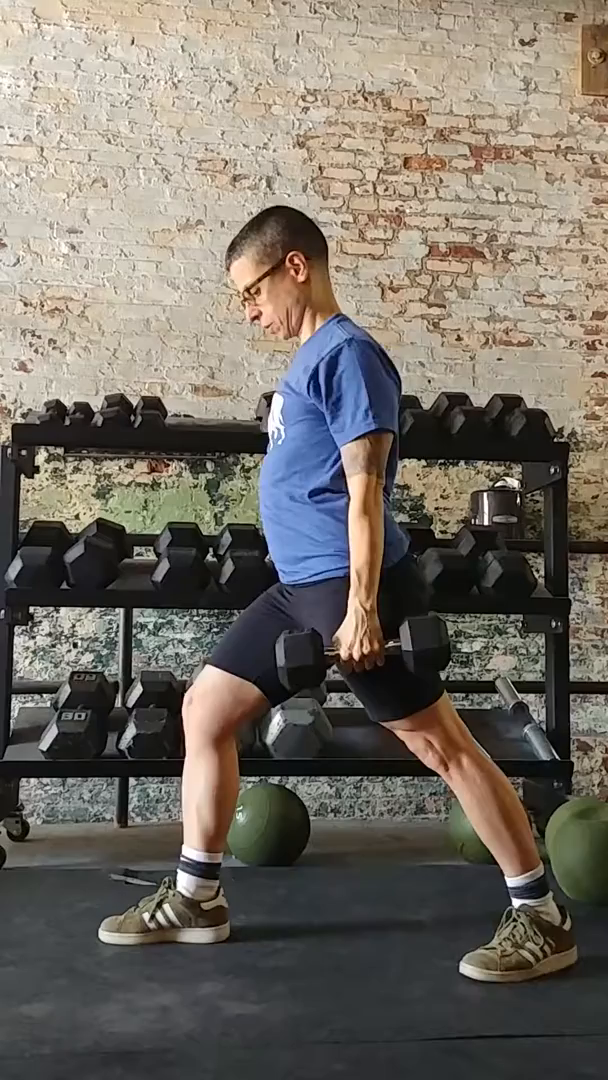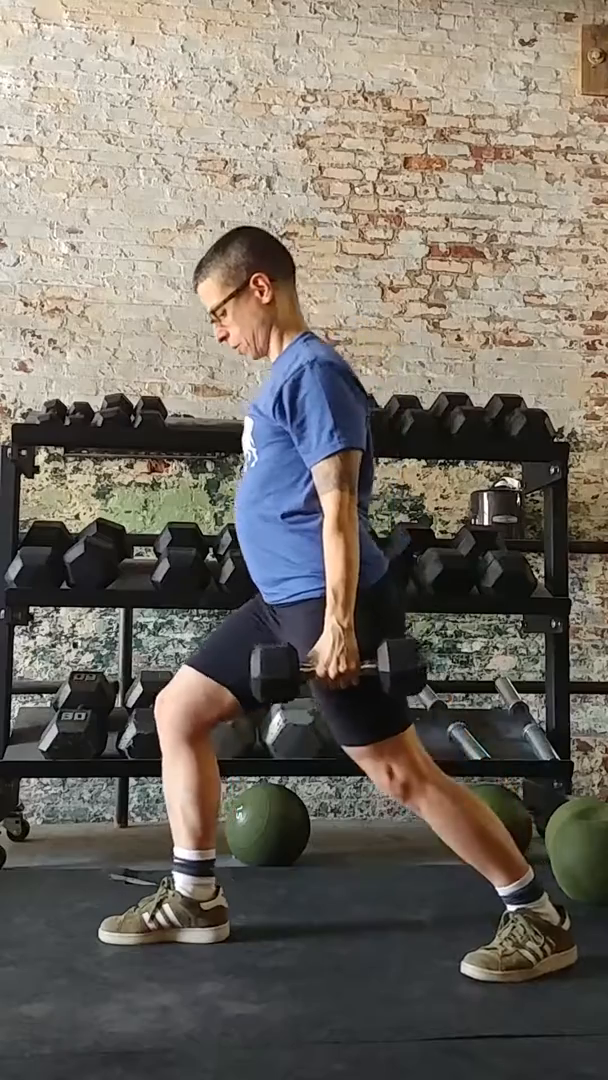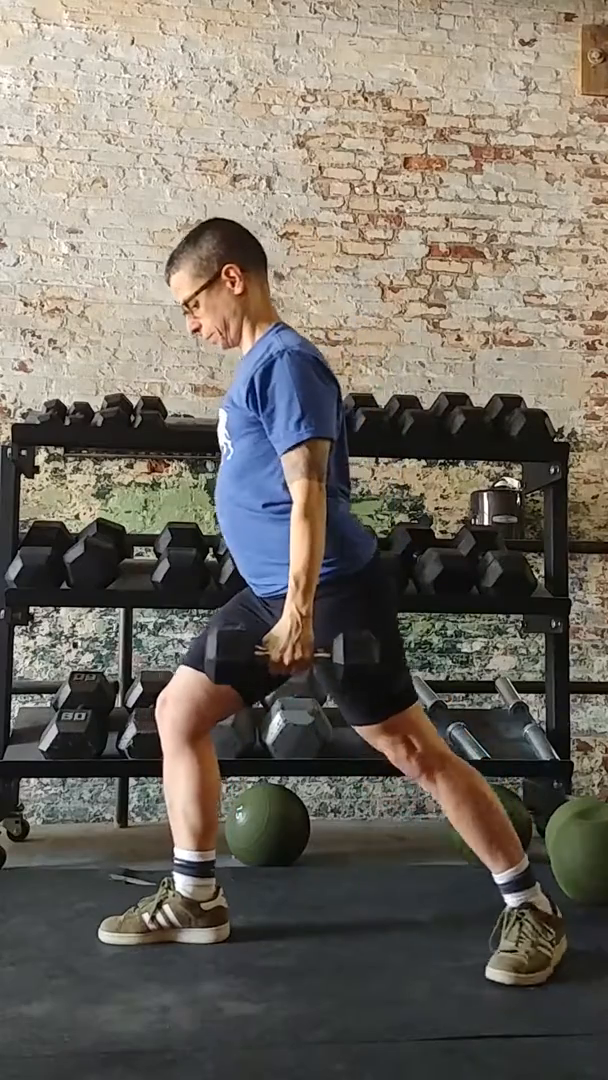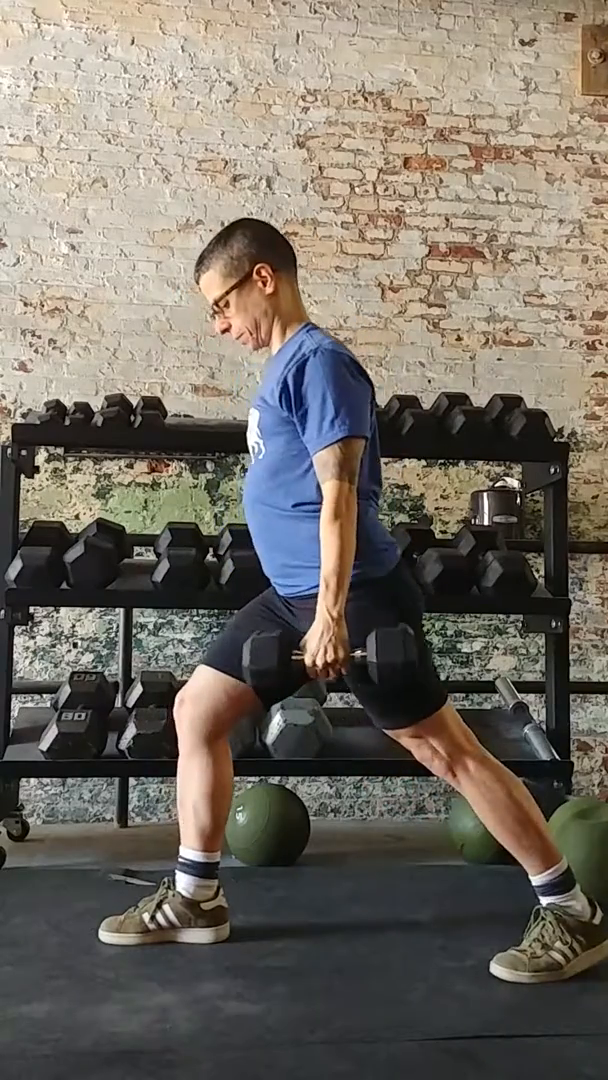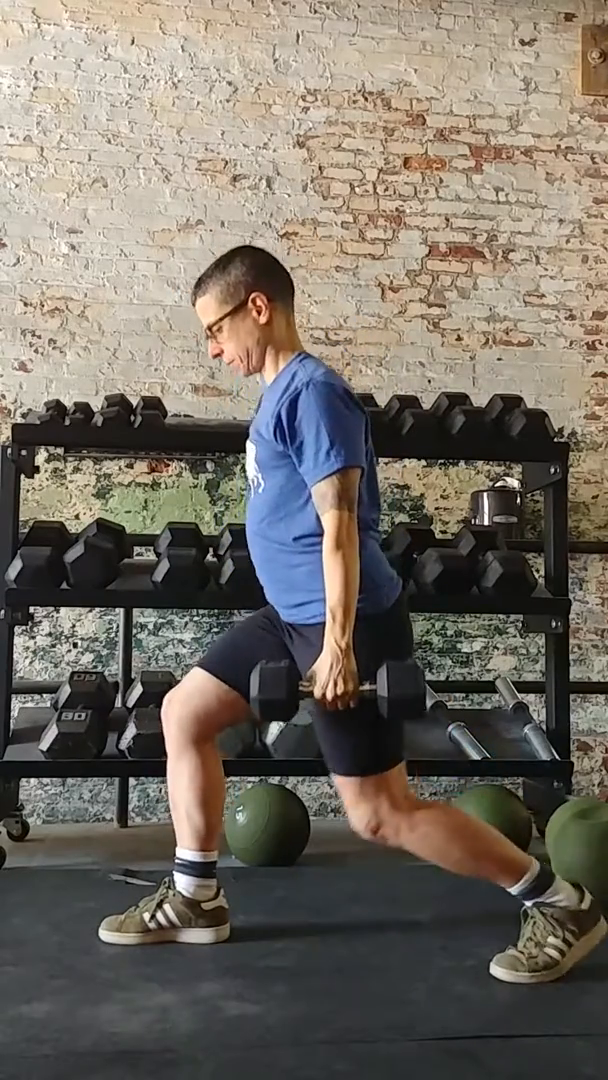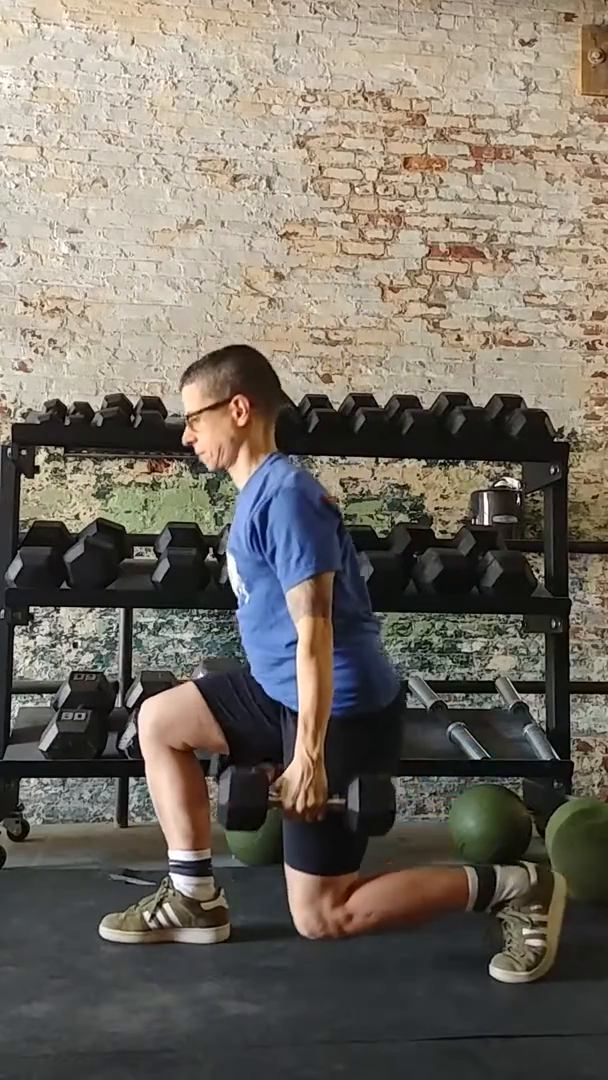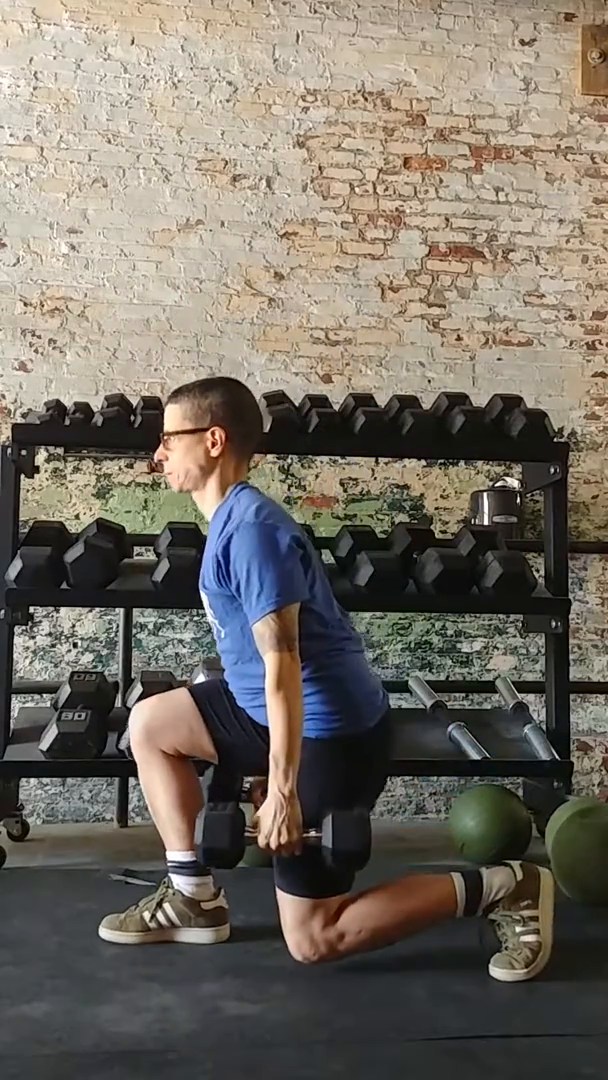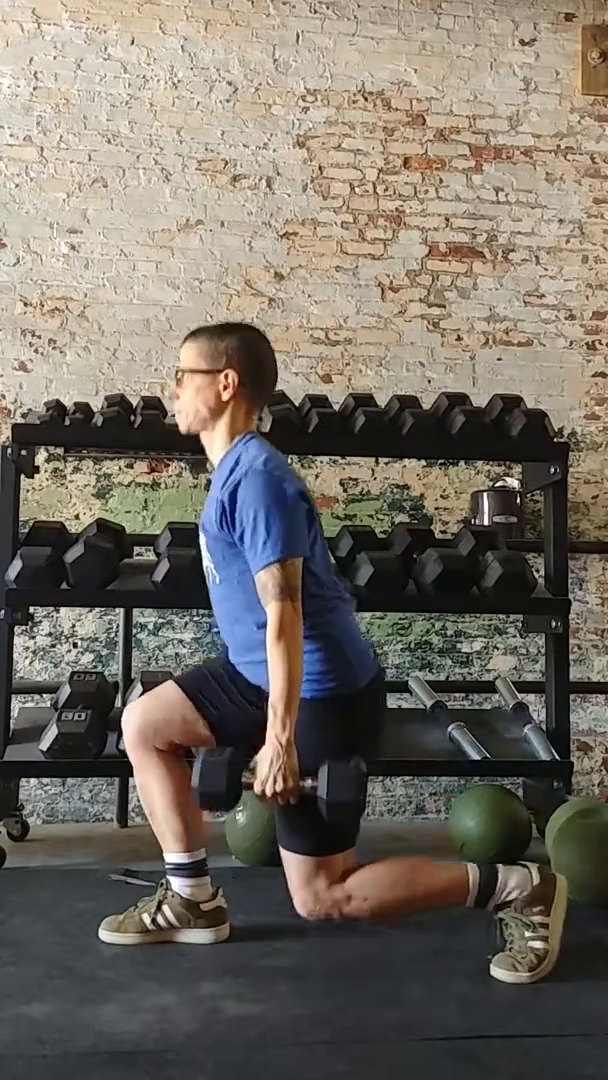
dt=0.4s
person 1, frame 1
left shoulder: (348, 353)
right shoulder: (311, 358)
left elbow: (367, 489)
left wrist: (363, 606)
left hip: (350, 586)
right hip: (301, 584)
left knee: (442, 744)
right knee: (204, 711)
left ankle: (541, 917)
right ankle: (195, 899)
person 1, frame 2
left shoulder: (314, 372)
right shoulder: (283, 376)
left elbow: (341, 507)
left wrist: (340, 625)
left hip: (329, 603)
right hip: (281, 601)
left knee: (403, 774)
right knee: (177, 712)
left ankle: (538, 920)
right ankle: (194, 898)
person 1, frame 3
left shoulder: (285, 361)
right shoulder: (257, 366)
left elbow: (309, 496)
left wrist: (301, 610)
left hip: (331, 589)
right hip: (270, 589)
left knee: (416, 750)
right knee: (178, 712)
left ankle: (531, 907)
right ankle: (194, 898)
person 1, frame 4
left shoulder: (318, 361)
right shoulder: (287, 365)
left elbow: (339, 496)
left wrist: (333, 612)
left hip: (352, 593)
right hip: (292, 590)
left knee: (447, 750)
right knee: (195, 711)
right ankle: (194, 899)
person 1, frame 5
left shoulder: (312, 391)
right shoulder: (280, 394)
left elbow: (339, 526)
left wrist: (339, 643)
left hip: (346, 620)
right hip: (292, 612)
left knee: (376, 809)
right knee: (183, 714)
right ankle: (195, 897)
person 1, frame 6
left shoulder: (285, 494)
right shoulder: (257, 491)
left elbow: (316, 630)
left wrist: (309, 753)
right wrist: (285, 732)
left hip: (344, 710)
right hip: (285, 691)
left knee: (321, 916)
right knee: (158, 722)
left ankle: (517, 889)
right ankle: (194, 899)
person 1, frame 7
left shoulder: (251, 529)
right shoulder: (231, 521)
left elbow: (283, 667)
left wrist: (282, 792)
right wrist: (268, 766)
left hip: (330, 732)
right hip: (284, 715)
left knee: (314, 939)
right knee: (149, 725)
left ankle: (506, 889)
right ankle: (194, 899)
person 1, frame 8
left shoulder: (257, 476)
right shoulder: (235, 471)
left elbow: (286, 614)
left wrist: (281, 738)
right wrist: (265, 714)
left hip: (324, 692)
right hip: (266, 674)
left knee: (320, 895)
right knee: (143, 725)
left ankle: (520, 889)
right ankle: (192, 900)
